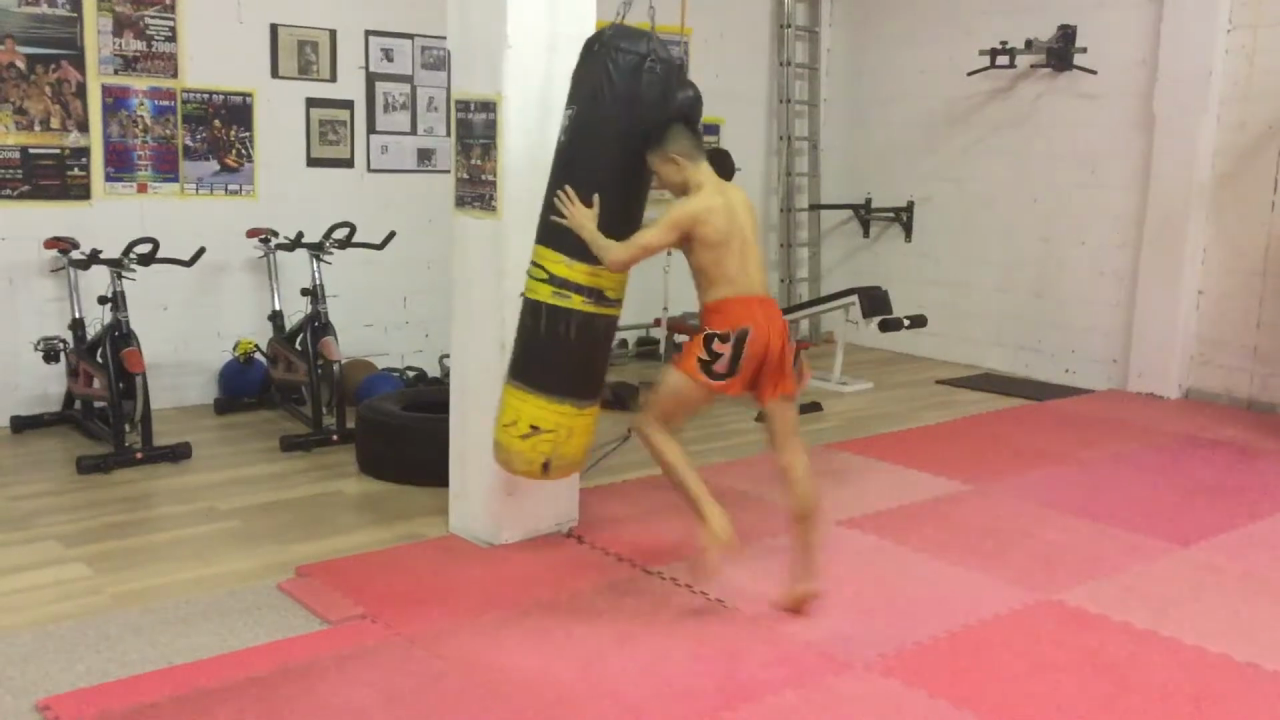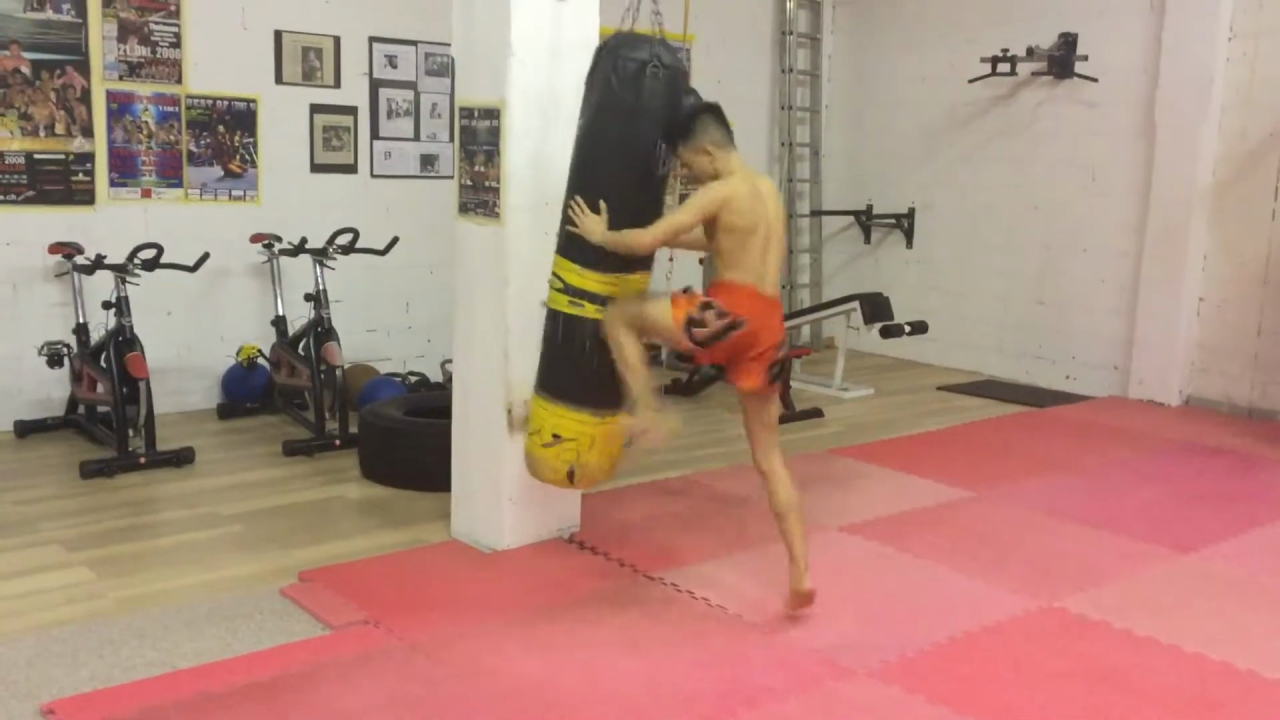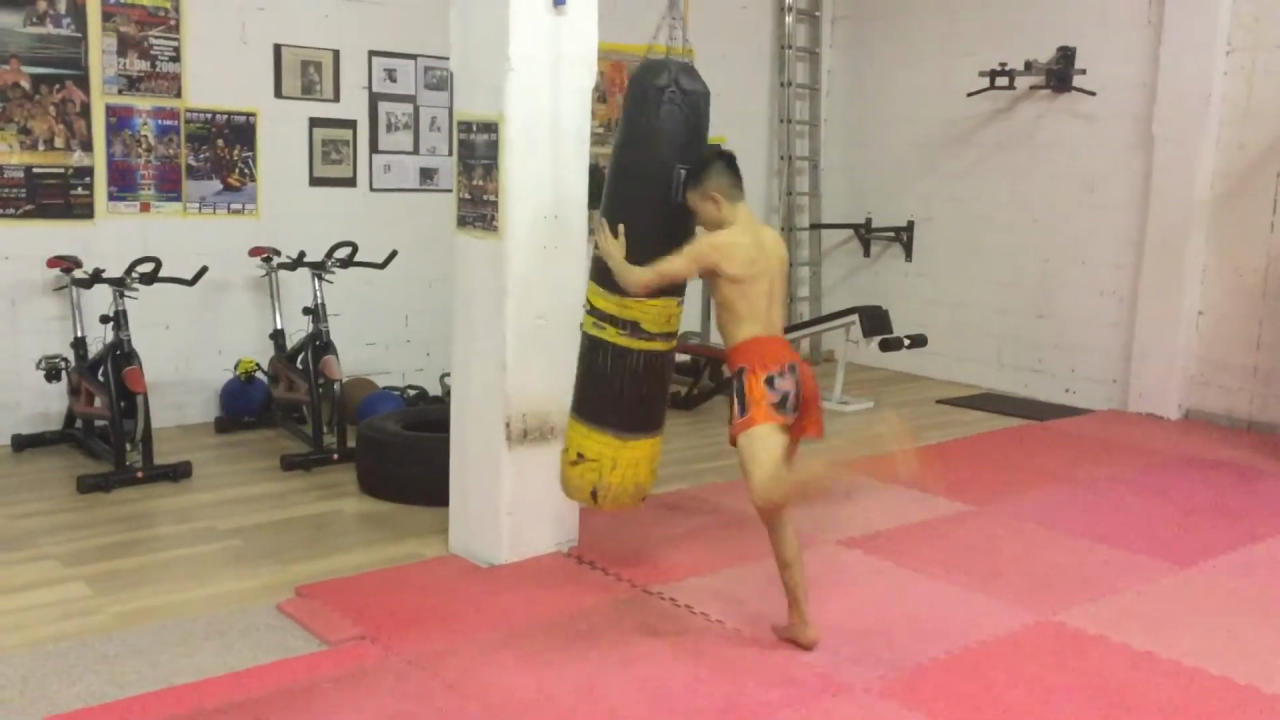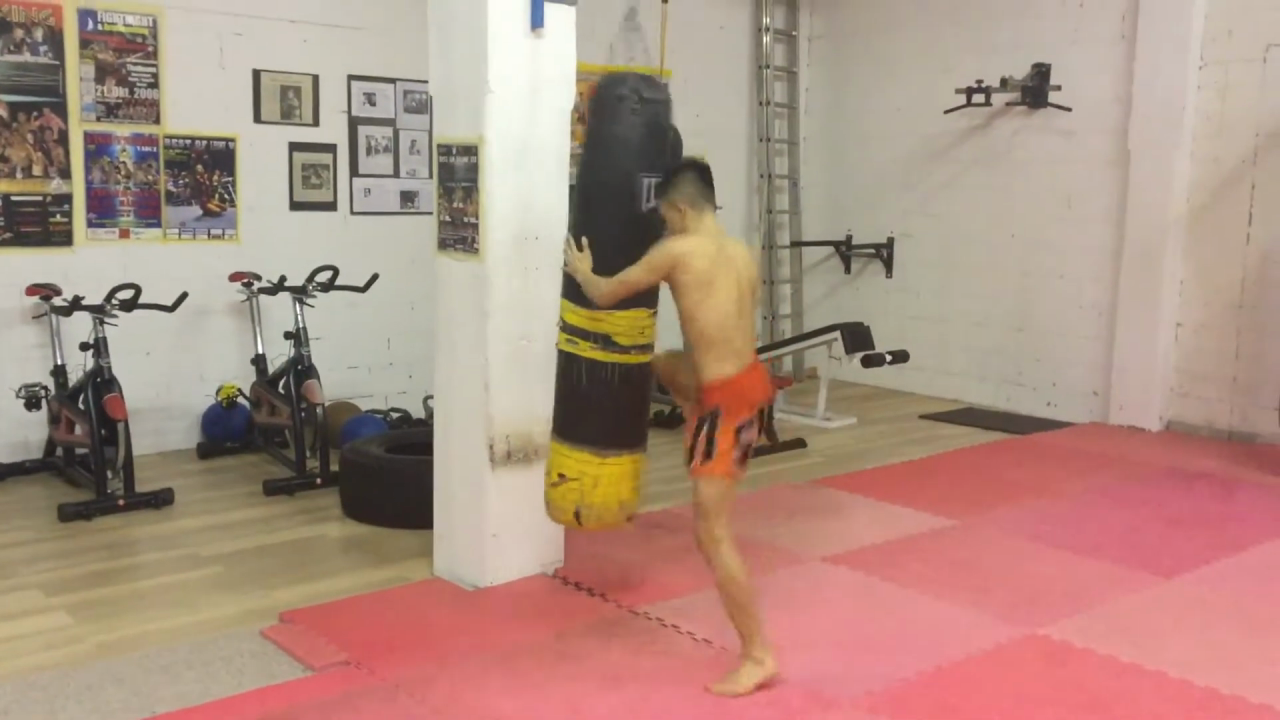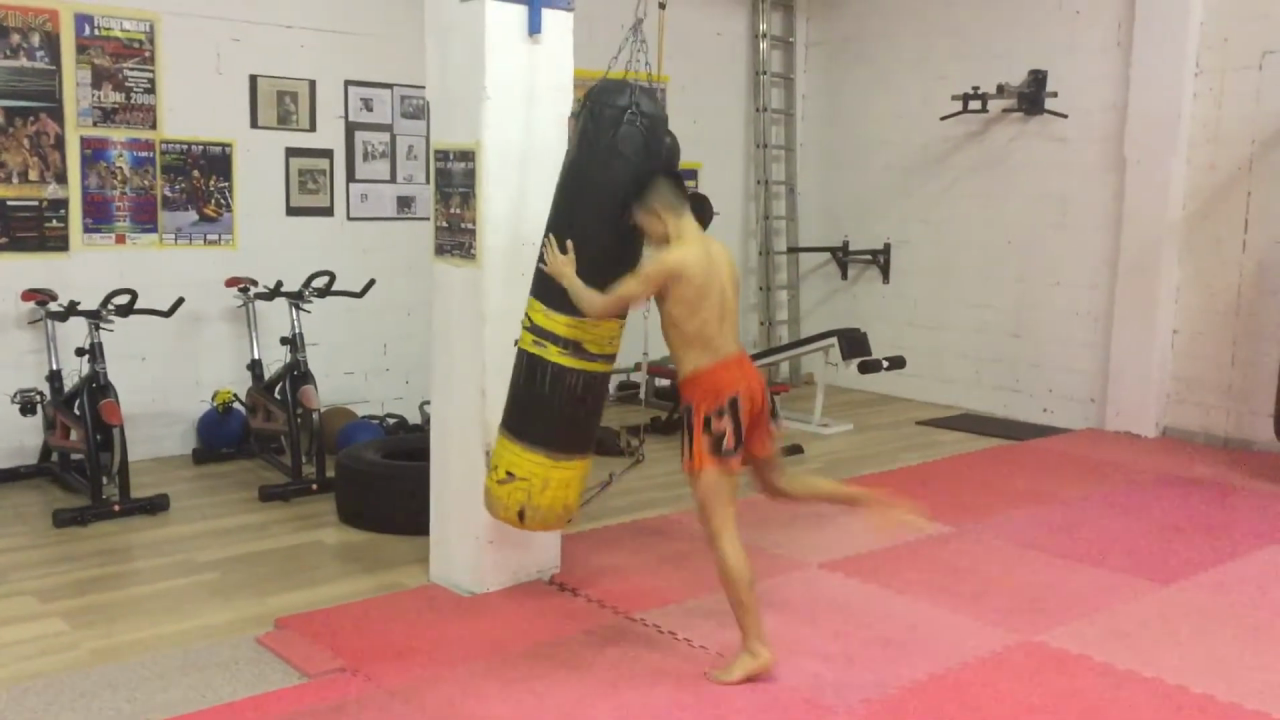
dt=1s
person 1, frame 1
left shoulder: (692, 207)
right shoulder: (738, 198)
left elbow: (619, 258)
left wrist: (585, 228)
left hip: (732, 331)
right hip: (773, 327)
left knee: (651, 424)
right knee: (789, 455)
left ankle: (715, 522)
right ankle: (805, 574)
person 1, frame 2
left shoulder: (720, 193)
right shoulder: (768, 190)
left elbow: (645, 242)
left wrist: (599, 234)
right wrist: (674, 234)
left hip: (727, 314)
right hip: (766, 325)
left knee: (617, 314)
right knee: (768, 454)
left ankle: (647, 415)
right ankle: (800, 571)
person 1, frame 3
left shoulder: (719, 244)
right shoulder: (772, 240)
left elbow: (639, 284)
left wrist: (615, 256)
right wrist: (694, 272)
left hip: (761, 371)
right hip: (789, 367)
left knee: (764, 494)
right knee: (771, 502)
right ankle: (800, 621)
person 1, frame 4
left shoulder: (676, 250)
right shoulder: (742, 254)
left elbow: (606, 295)
left wrist: (580, 271)
left hip: (726, 400)
right hip: (749, 378)
left knee: (712, 533)
right knee: (662, 366)
left ankle: (758, 656)
person 1, frame 5
left shoulder: (670, 261)
right shoulder: (720, 253)
left elbow: (599, 308)
left wrist: (566, 276)
left hip: (713, 396)
right hip: (746, 379)
left knee: (719, 528)
right knee: (776, 481)
left ankle: (754, 649)
right ankle: (876, 502)
